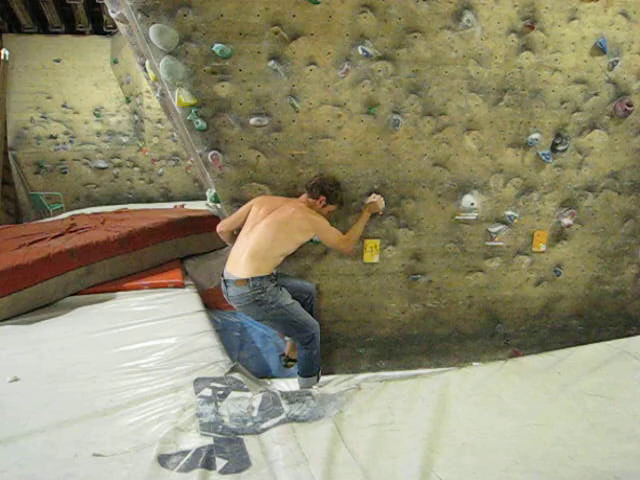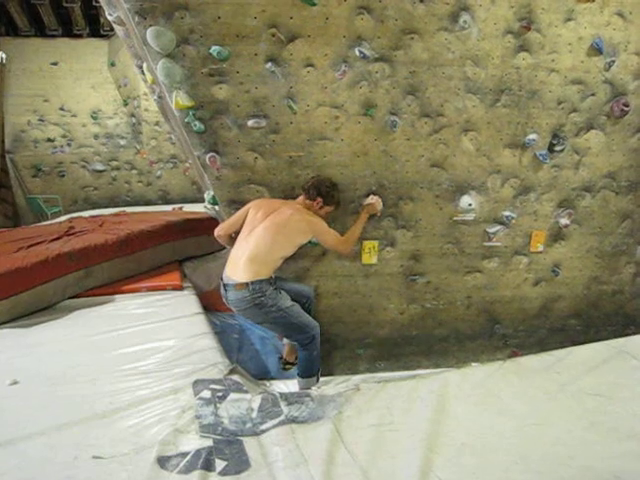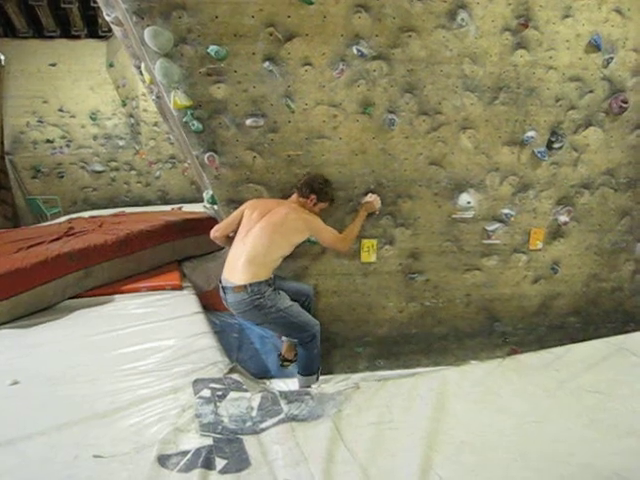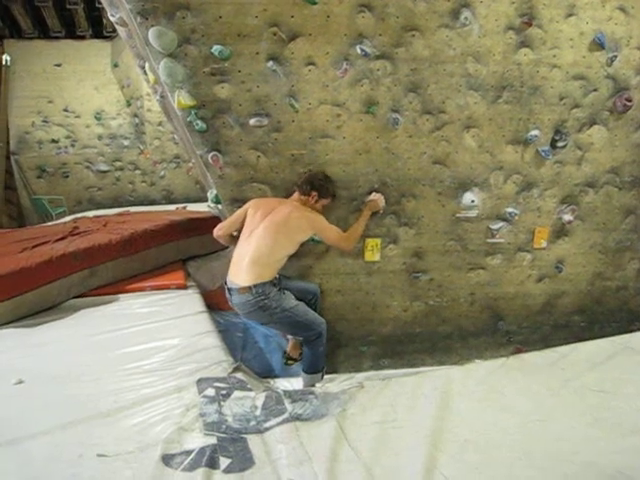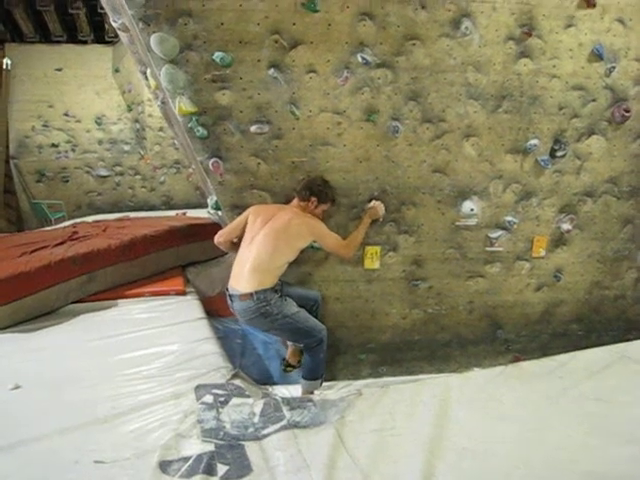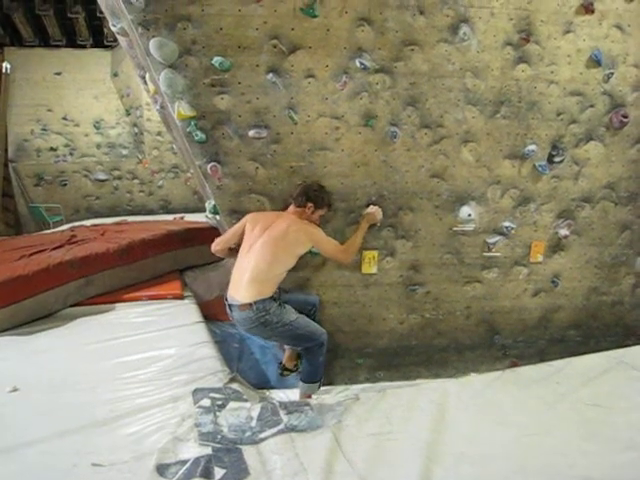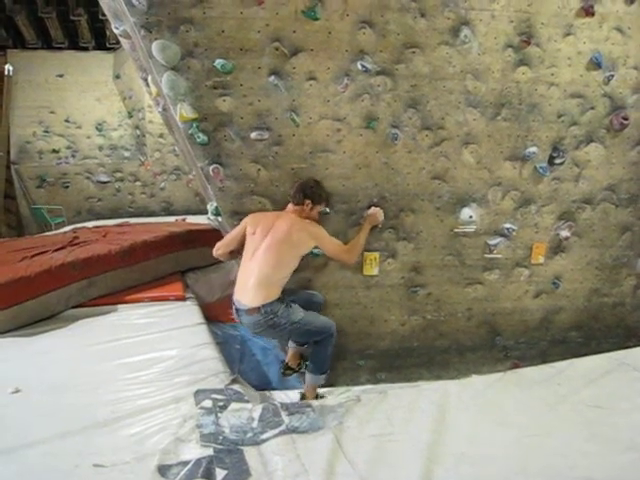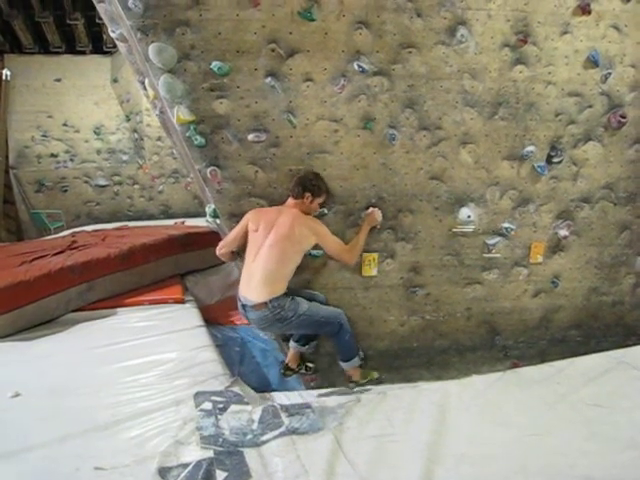
dt=0.3s
person 1, frame 1
left shoulder: (263, 200)
right shoulder: (311, 218)
left elbow: (222, 229)
right elbow: (347, 246)
right wrist: (367, 211)
left hip: (229, 283)
right hip: (251, 290)
left knee: (307, 292)
right knee: (310, 332)
right ankle: (307, 391)
person 1, frame 2
left shoulder: (260, 203)
right shoulder: (309, 220)
left elbow: (220, 233)
right elbow: (345, 247)
right wrist: (366, 213)
left hip: (228, 287)
right hip: (251, 294)
left knee: (305, 295)
right knee: (310, 333)
left ankle: (290, 352)
person 1, frame 3
left shoulder: (255, 203)
right shoulder: (305, 218)
left elbow: (217, 234)
right elbow: (343, 244)
right wrist: (364, 211)
left hip: (227, 290)
right hip: (250, 296)
left knee: (305, 294)
right knee: (311, 331)
left ankle: (289, 349)
right ankle: (305, 391)
person 1, frame 4
left shoulder: (258, 203)
right shoulder: (308, 217)
left elbow: (220, 233)
right elbow: (347, 243)
right wrist: (368, 210)
left hip: (234, 290)
right hip: (255, 296)
left knee: (311, 293)
right knee: (316, 329)
left ankle: (294, 348)
right ankle: (310, 390)
person 1, frame 5
left shoulder: (258, 209)
right shoulder: (308, 223)
left elbow: (221, 240)
right elbow: (347, 250)
right wrist: (368, 218)
left hip: (234, 297)
right hip: (256, 303)
left knee: (313, 300)
right knee: (317, 336)
left ankle: (293, 356)
right ankle: (308, 396)
person 1, frame 6
left shoulder: (255, 217)
right shoulder: (306, 230)
left elbow: (217, 248)
right elbow: (345, 256)
right wrist: (365, 223)
left hip: (233, 305)
right hip: (255, 312)
left knee: (311, 303)
right knee: (318, 339)
left ankle: (289, 360)
right ankle: (305, 399)
person 1, frame 7
left shoulder: (254, 219)
right shoulder: (308, 229)
left elbow: (219, 252)
right elbow: (349, 257)
right wrist: (368, 224)
left hip: (239, 309)
right hip: (263, 316)
left knee: (315, 302)
right knee: (326, 330)
left ankle: (292, 360)
right ankle: (309, 394)
person 1, frame 8
left shoulder: (256, 215)
right shoulder: (310, 226)
left elbow: (222, 251)
right elbow: (349, 257)
left wrist: (238, 257)
right wrist: (367, 225)
left hip: (245, 305)
right hip: (269, 311)
left knee: (317, 303)
right knee: (337, 320)
left ankle: (292, 361)
right ankle: (355, 372)
